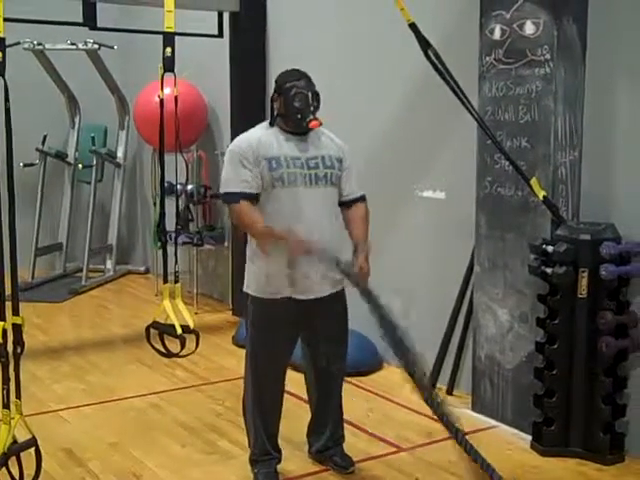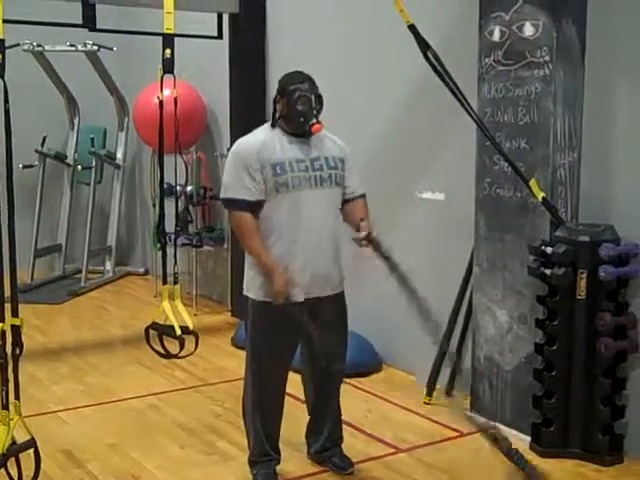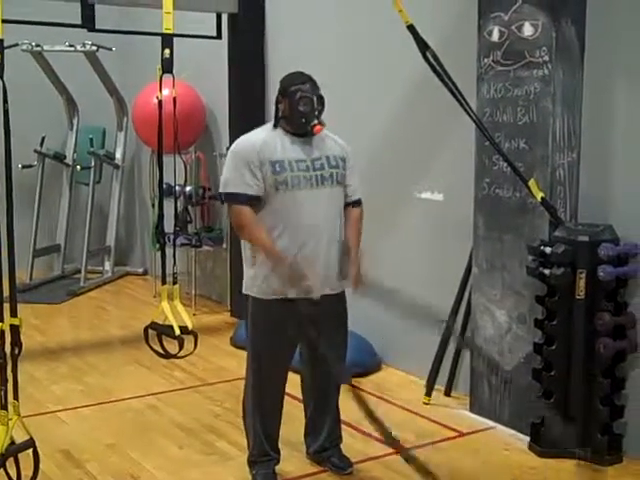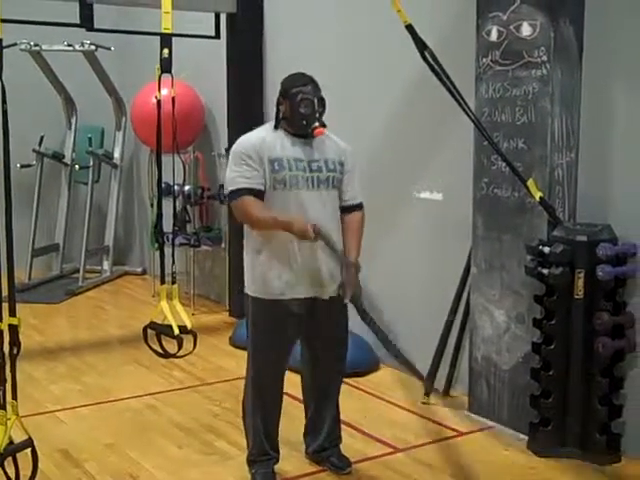
dt=0.1s
person 1, frame 1
left shoulder: (335, 147)
right shoulder: (249, 146)
left elbow: (353, 204)
right elbow: (240, 208)
left wrist: (361, 248)
right wrist: (282, 237)
left hip: (328, 285)
right hip: (272, 287)
left knee: (329, 369)
right knee: (266, 375)
left ankle: (327, 443)
person 1, frame 2
left shoulder: (335, 148)
right shoulder: (251, 149)
left elbow: (353, 197)
right elbow: (241, 216)
left wrist: (363, 222)
right wrist: (271, 269)
left hip: (327, 286)
right hip: (272, 290)
left knee: (327, 370)
right knee: (266, 376)
left ankle: (325, 444)
person 1, frame 3
left shoulder: (338, 148)
right shoulder: (252, 147)
left elbow: (351, 204)
right elbow: (240, 211)
left wrist: (353, 251)
right wrist: (278, 257)
left hip: (328, 285)
right hip: (272, 287)
left knee: (327, 370)
right knee: (267, 375)
left ankle: (324, 444)
person 1, frame 4
left shoulder: (337, 150)
right shoulder: (253, 146)
left elbow: (352, 208)
right elbow: (243, 204)
left wrist: (351, 262)
right wrist: (289, 223)
left hip: (326, 285)
right hip: (272, 286)
left knee: (327, 368)
right knee: (266, 373)
left ankle: (323, 444)
